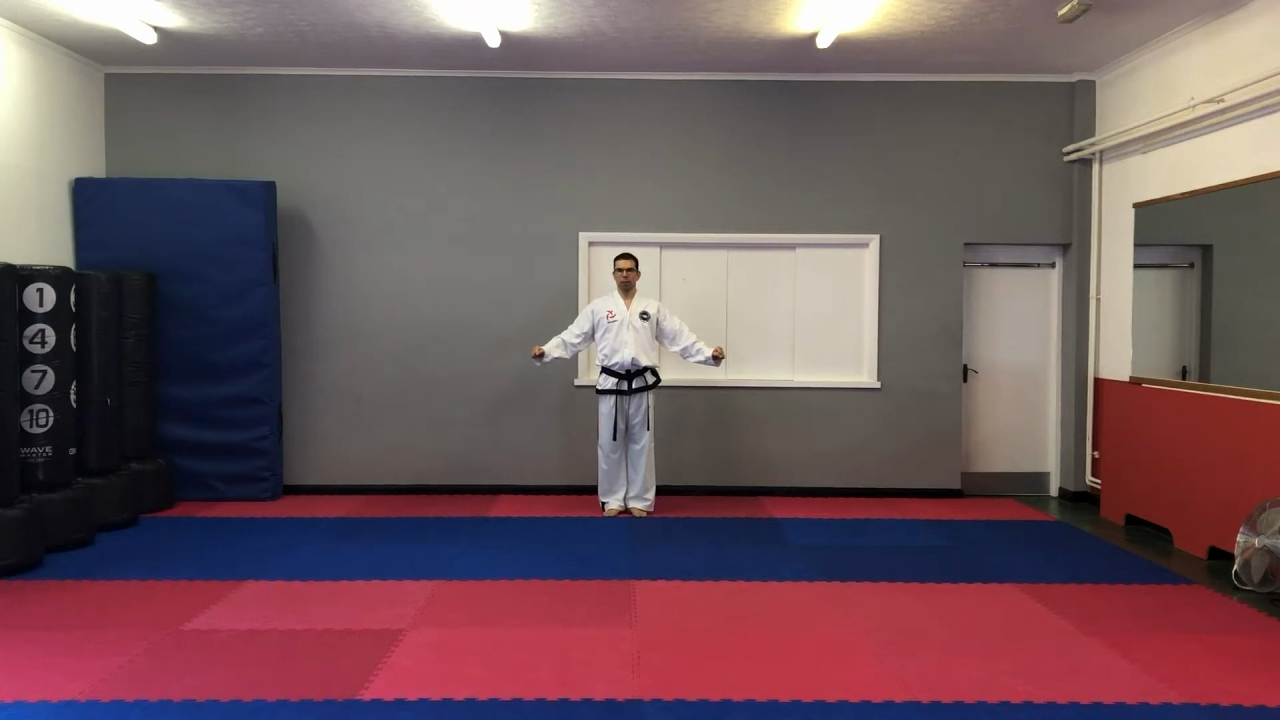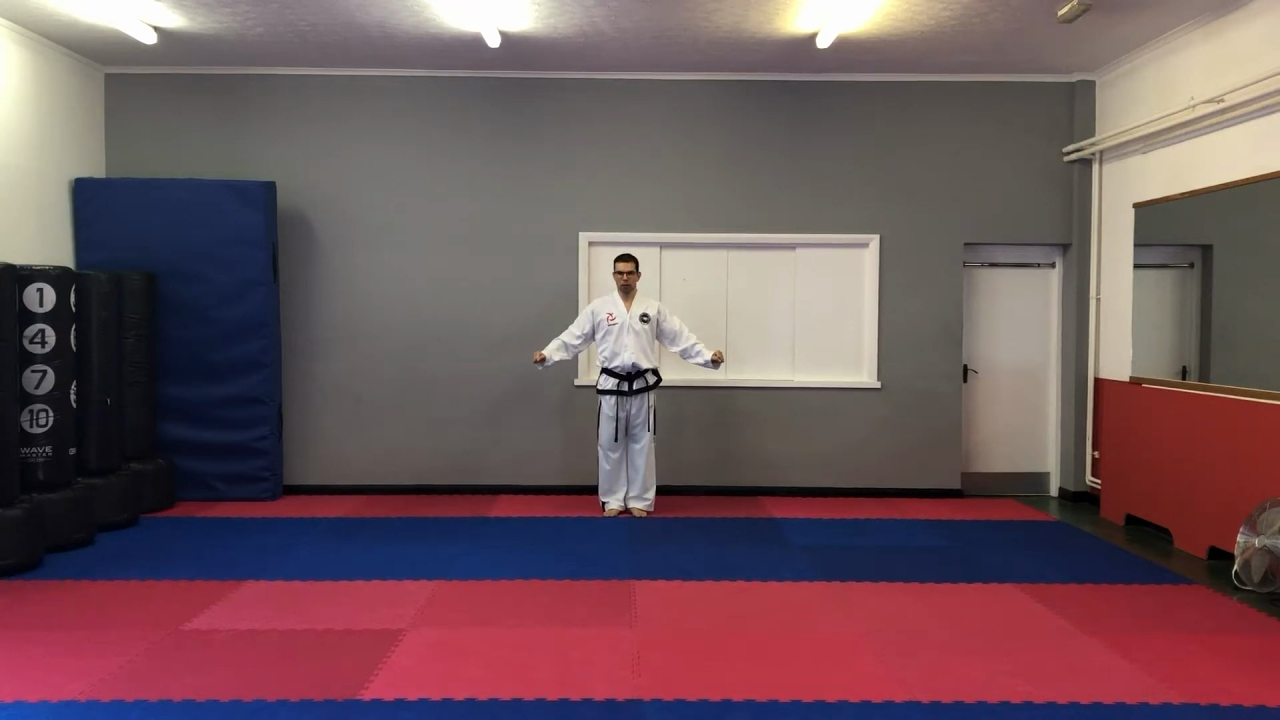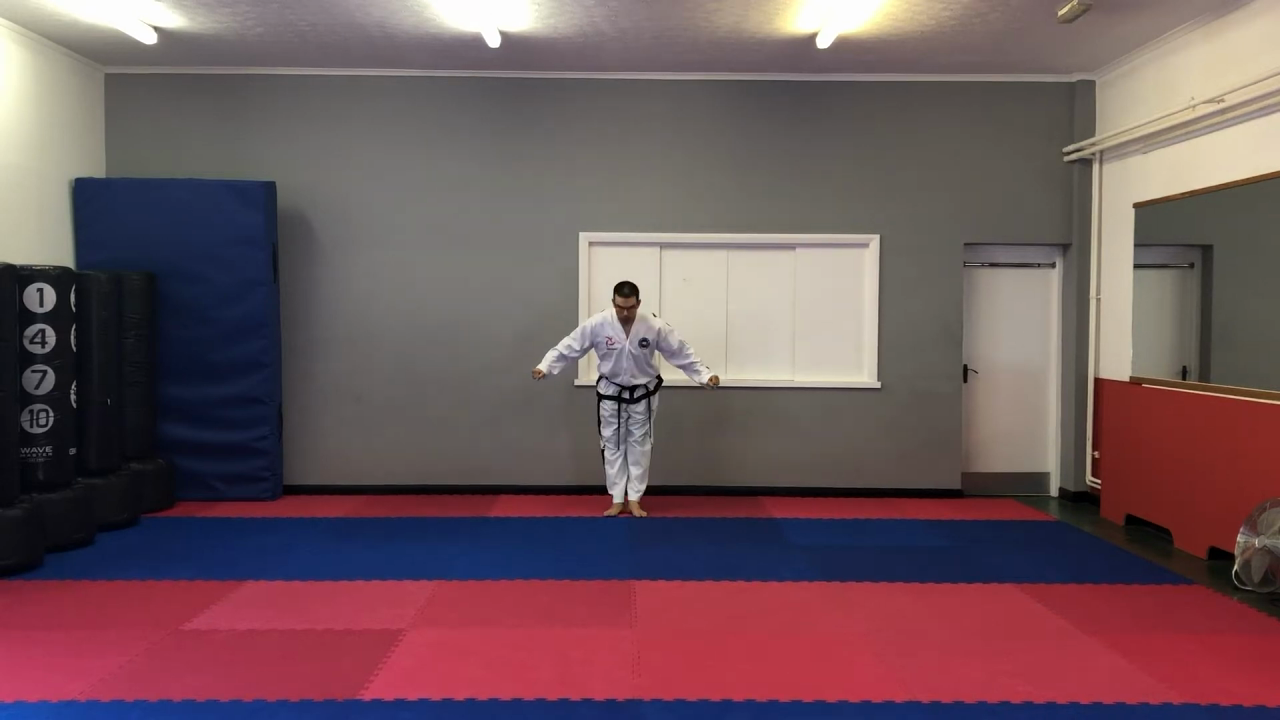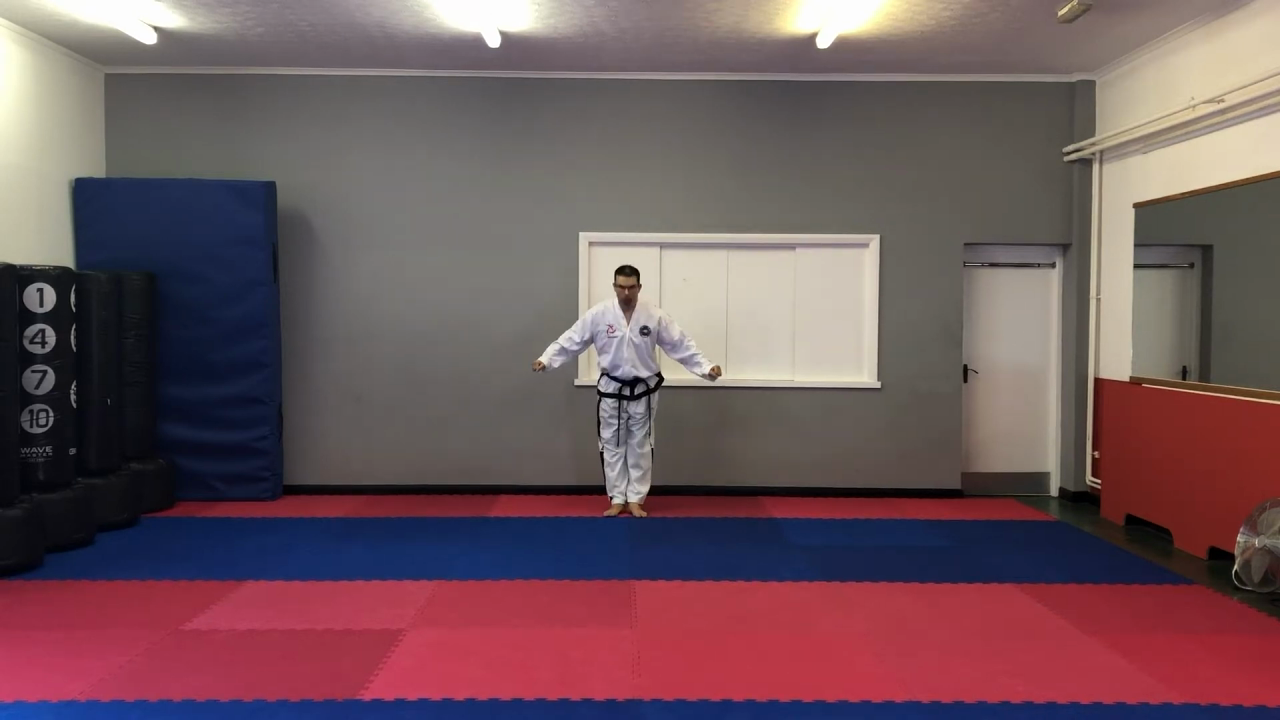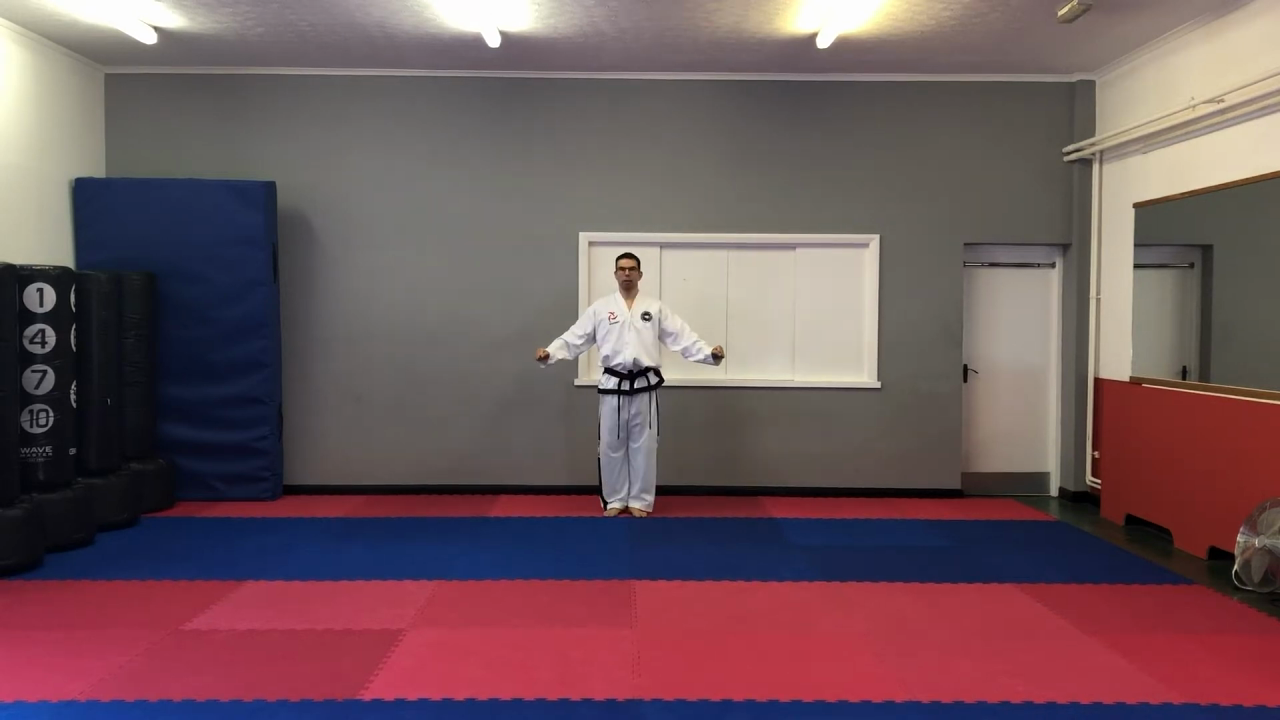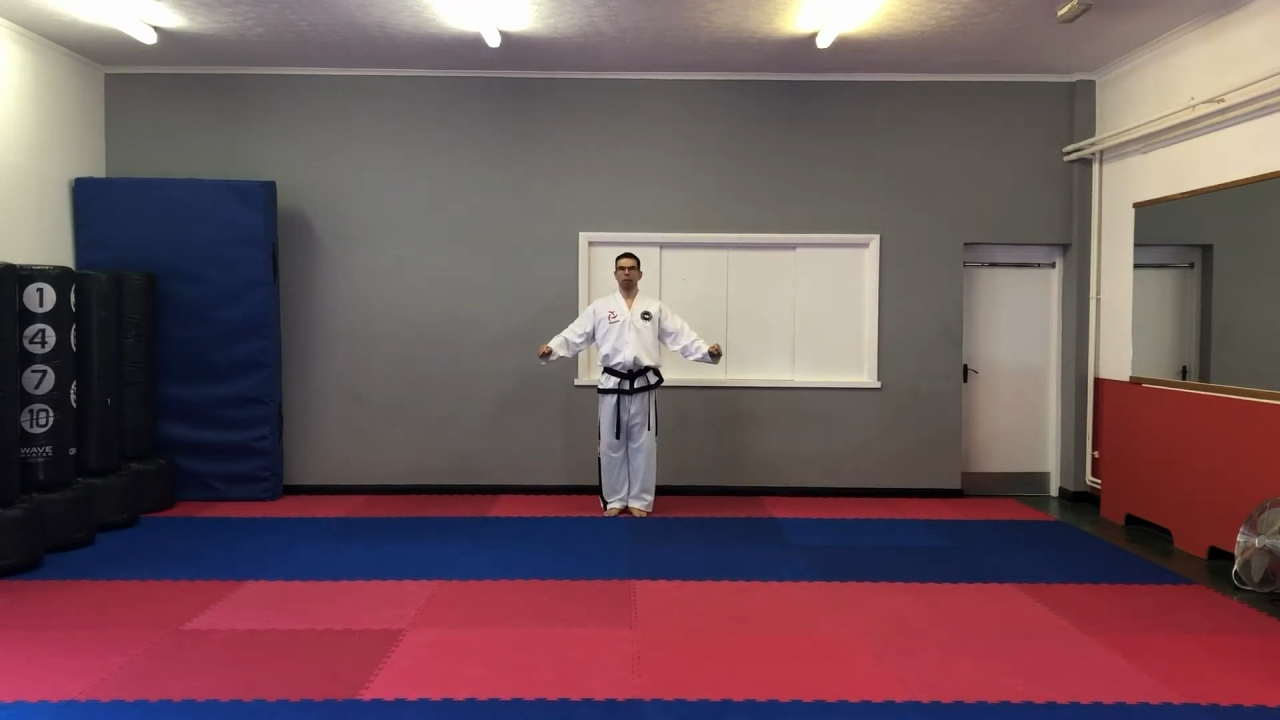
dt=0.4s
person 1, frame 1
left shoulder: (653, 308)
right shoulder: (598, 307)
left elbow: (680, 338)
right elbow: (572, 337)
left wrist: (710, 354)
right wrist: (545, 351)
left hip: (641, 385)
right hip: (611, 384)
left knee: (641, 444)
right knee: (610, 444)
left ankle: (639, 500)
right ankle: (613, 500)
person 1, frame 2
left shoulder: (654, 308)
right shoulder: (598, 307)
left elbow: (681, 338)
right elbow: (572, 337)
left wrist: (708, 357)
right wrist: (546, 354)
left hip: (642, 385)
right hip: (611, 385)
left knee: (642, 446)
right knee: (610, 445)
left ankle: (639, 501)
right ankle: (612, 501)
person 1, frame 3
left shoulder: (654, 326)
right shoulder: (597, 324)
left elbow: (681, 353)
right elbow: (568, 348)
left wrist: (705, 376)
right wrist: (545, 367)
left hip: (643, 392)
right hip: (611, 391)
left knee: (639, 444)
right knee: (613, 445)
left ankle: (634, 499)
right ankle: (617, 499)
person 1, frame 4
left shoulder: (655, 316)
right shoulder: (598, 314)
left elbow: (681, 345)
right elbow: (570, 341)
left wrist: (706, 368)
right wrist: (545, 361)
left hip: (643, 388)
right hip: (611, 388)
left knee: (640, 445)
right knee: (612, 444)
left ankle: (635, 498)
right ankle: (617, 498)
person 1, frame 5
left shoulder: (655, 307)
right shoulder: (600, 307)
left elbow: (682, 337)
right elbow: (575, 338)
left wrist: (710, 353)
right wrist: (549, 353)
left hip: (644, 386)
right hip: (612, 385)
left knee: (644, 445)
right knee: (611, 445)
left ankle: (639, 501)
right ankle: (615, 500)
person 1, frame 6
left shoulder: (655, 307)
right shoulder: (599, 307)
left elbow: (679, 335)
right elbow: (575, 334)
left wrist: (707, 351)
right wrist: (551, 349)
left hip: (643, 384)
right hip: (612, 384)
left knee: (643, 444)
right knee: (611, 444)
left ankle: (639, 500)
right ankle: (614, 500)
